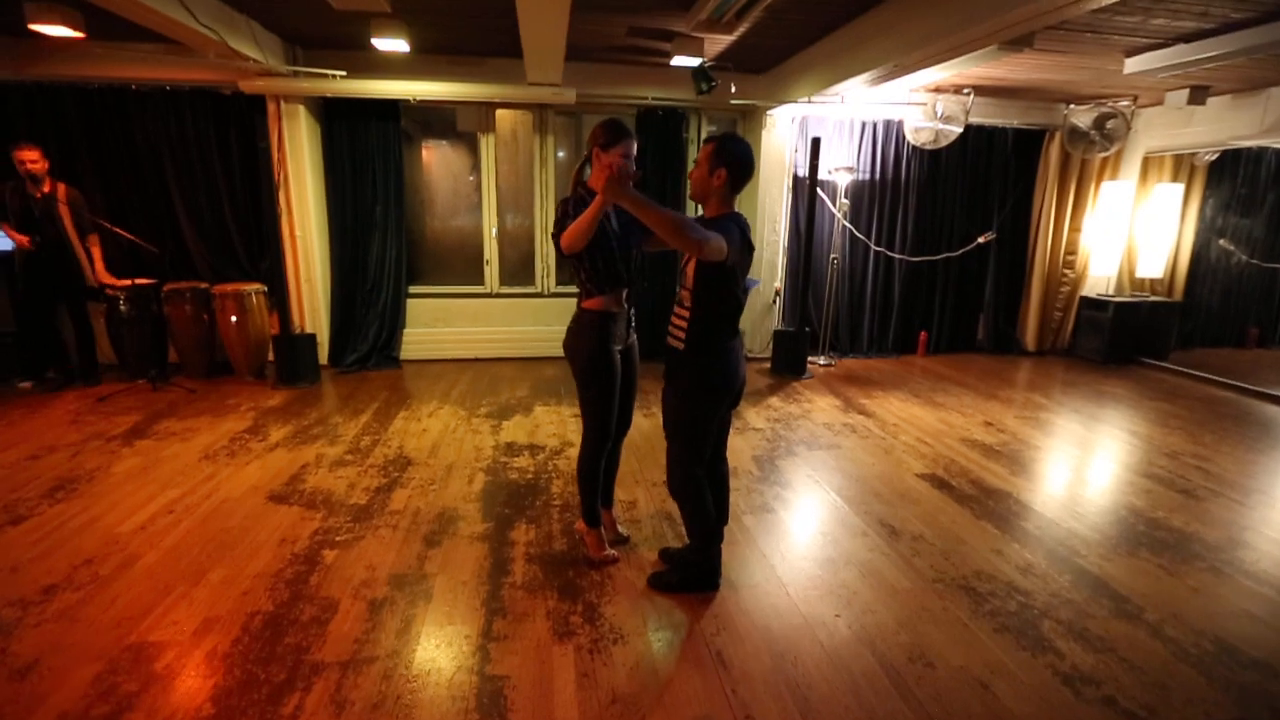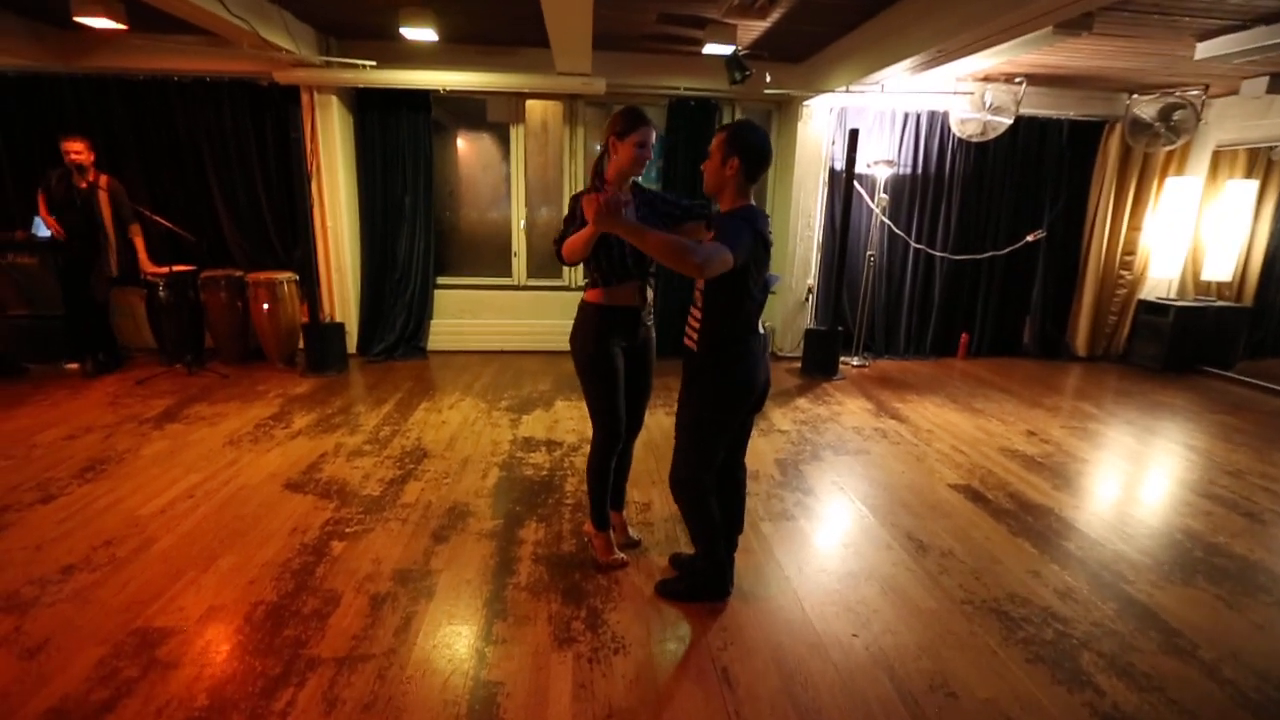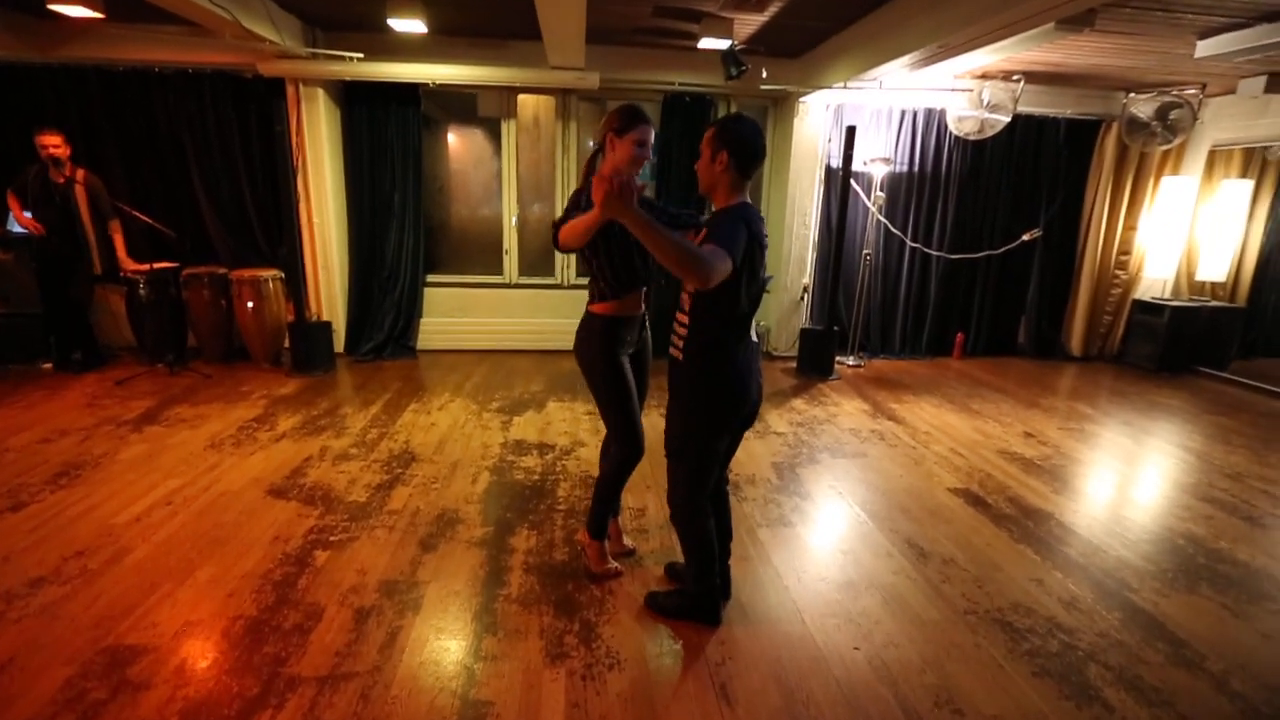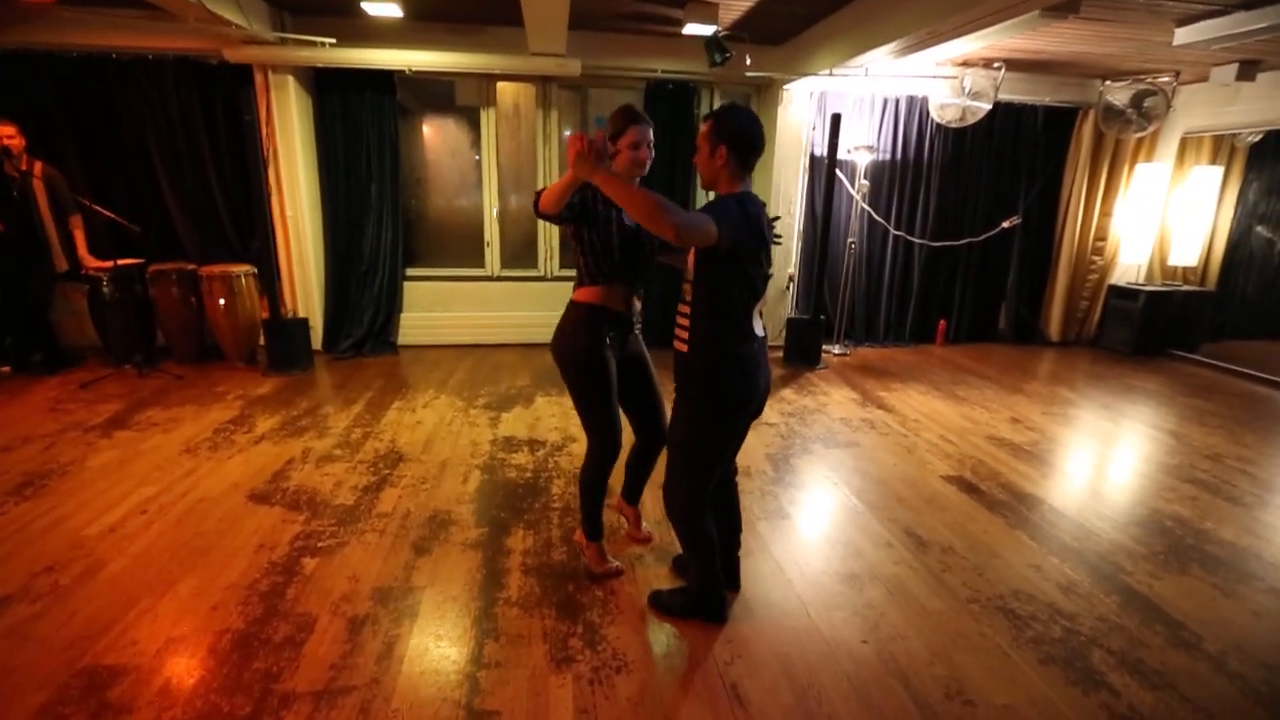
dt=0.7s
person 1, frame 1
left shoulder: (730, 232)
right shoulder: (711, 224)
left elbow: (695, 243)
right elbow: (677, 234)
left wrist: (626, 198)
right wrist: (623, 201)
left hip: (702, 371)
right hip: (713, 367)
left knee: (685, 473)
right knee: (709, 463)
left ankle: (702, 568)
right ankle: (705, 551)
person 1, frame 2
left shoulder: (740, 227)
right shoulder: (744, 221)
left elbow: (699, 262)
right elbow: (700, 250)
left wrist: (621, 224)
left hip: (721, 374)
right hip: (743, 369)
left knee: (689, 477)
right knee: (726, 469)
left ankle: (712, 575)
right ankle: (719, 562)
person 1, frame 3
left shoulder: (733, 222)
right shoulder: (741, 219)
left elbow: (701, 273)
right elbow: (700, 262)
left wrist: (627, 214)
left hip: (710, 384)
right hip: (733, 378)
left knee: (688, 497)
right knee: (710, 483)
left ankle: (703, 597)
right ankle: (713, 574)
person 1, frame 4
left shoulder: (733, 211)
right shoulder: (747, 211)
left elbow: (677, 228)
right elbow: (688, 236)
left wrist: (598, 175)
left hip: (718, 378)
right hip: (739, 371)
left knee: (685, 491)
right knee: (717, 474)
left ankle: (706, 594)
right ankle: (723, 567)
person 2, frame 1
left shoulder: (620, 210)
right shoulder: (576, 205)
right elbow: (567, 245)
right wrist: (602, 197)
left hip: (624, 327)
right hip: (594, 332)
left knee: (619, 428)
right knee: (598, 433)
left ankle: (604, 511)
right ankle: (590, 525)
person 2, frame 2
left shoulder: (649, 200)
right shoulder: (588, 199)
left elbow: (701, 219)
right elbow: (565, 252)
right wrist: (593, 228)
left hip: (640, 324)
right hip: (599, 325)
left knee: (631, 428)
right knee: (609, 432)
left ankle: (615, 512)
right ankle: (599, 527)
person 2, frame 3
left shoulder: (635, 199)
right shoulder: (589, 196)
left elbow: (684, 227)
right elbow: (563, 238)
right wrist: (603, 210)
left hip: (637, 329)
right hip: (605, 335)
left knee: (622, 436)
right knee: (630, 443)
left ankle: (610, 519)
right ankle: (594, 534)
person 2, frame 4
right shoulder: (588, 199)
right elbow: (545, 208)
right wrist: (578, 173)
left hip: (627, 332)
right hip: (586, 329)
left knee: (656, 432)
right knee: (606, 441)
left ankle: (629, 502)
right ankle: (590, 536)
person 3, frame 1
left shoulder: (67, 194)
left elbow: (88, 231)
left wrist: (99, 267)
left hip: (70, 267)
right hip: (36, 268)
left knee: (80, 320)
right knee: (39, 321)
left ankle: (88, 370)
right ankle: (64, 370)
person 3, frame 2
left shoulder: (108, 185)
right shoulder: (57, 179)
left elbow: (130, 221)
right elbow: (42, 192)
left wrist: (142, 257)
right wrist: (45, 216)
left hip: (100, 254)
right hip: (70, 254)
left knee: (95, 302)
right knee: (74, 307)
left ankle: (107, 356)
right ankle: (85, 355)
person 3, frame 3
left shoulder: (86, 180)
right shoulder: (33, 177)
left elbow: (110, 217)
right elbow: (12, 193)
left wrist: (121, 255)
right wrist: (19, 216)
left hip: (81, 254)
right hip: (48, 255)
left knee: (76, 304)
right knee: (53, 308)
left ankle: (90, 355)
right ankle: (64, 354)
person 3, frame 4
left shoulder: (45, 174)
left elbow: (71, 212)
left wrist: (82, 252)
left hip: (42, 254)
left knee: (35, 307)
left ankle: (52, 358)
right ankle: (22, 357)
